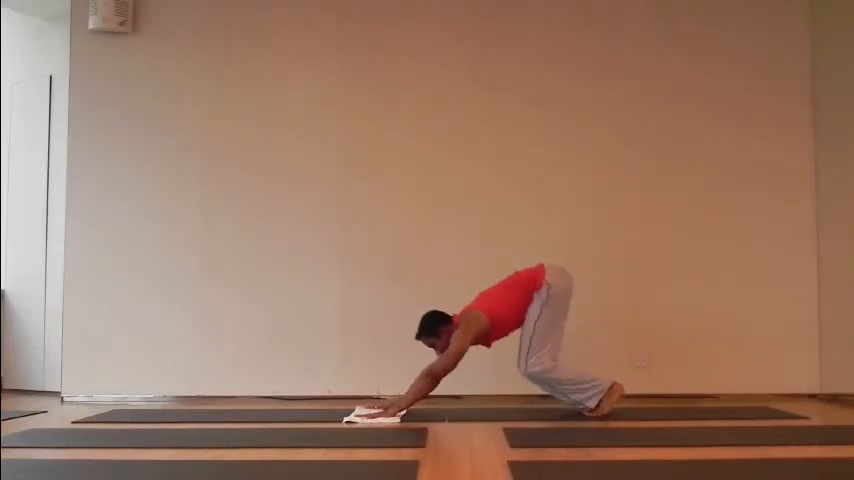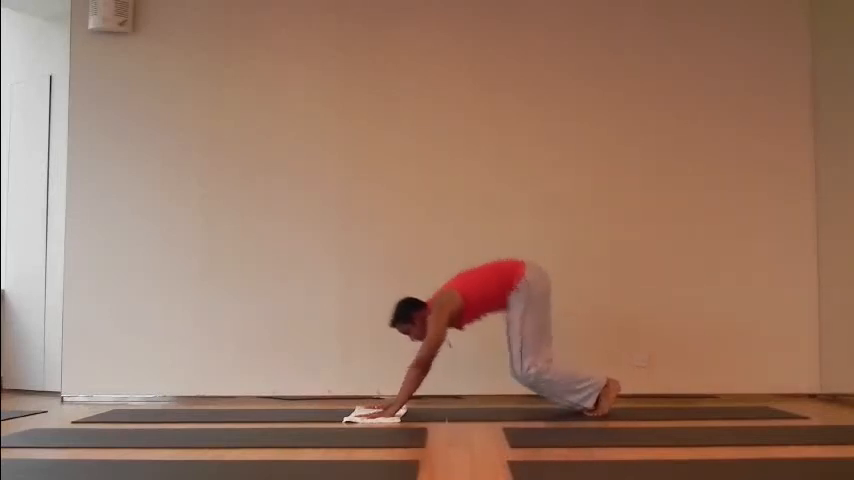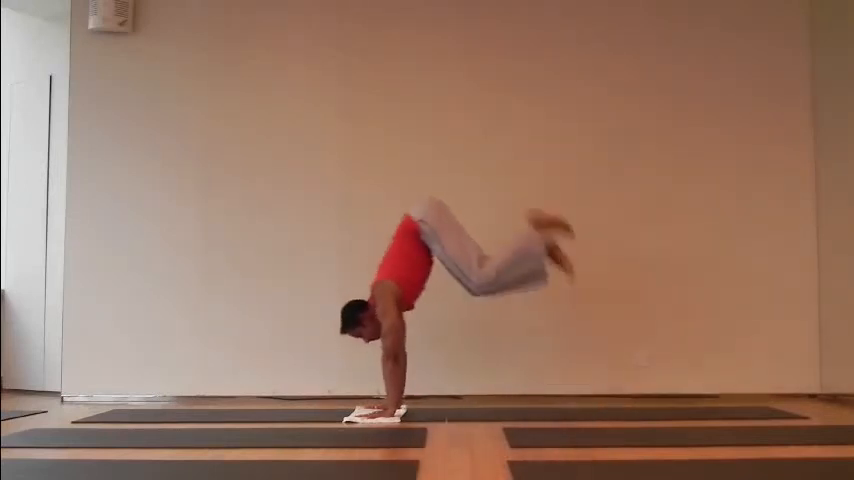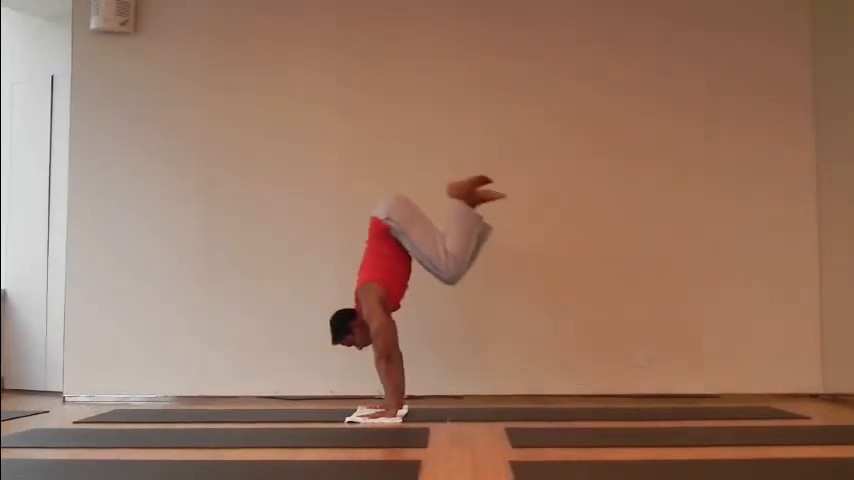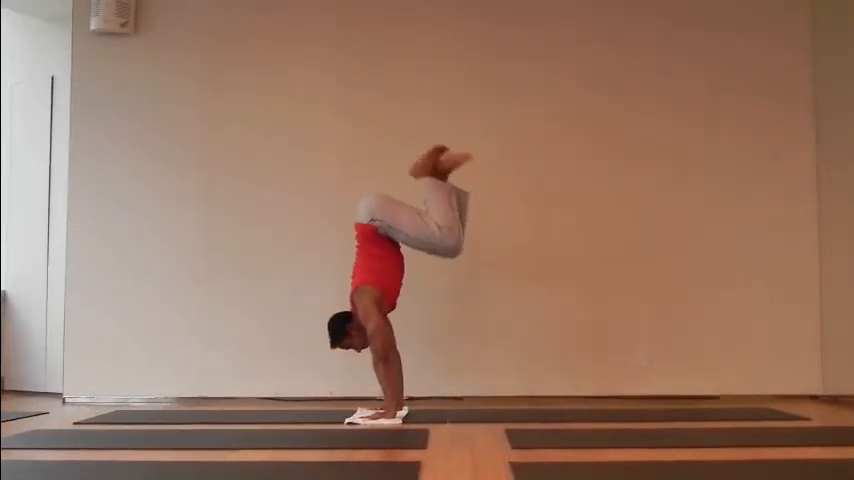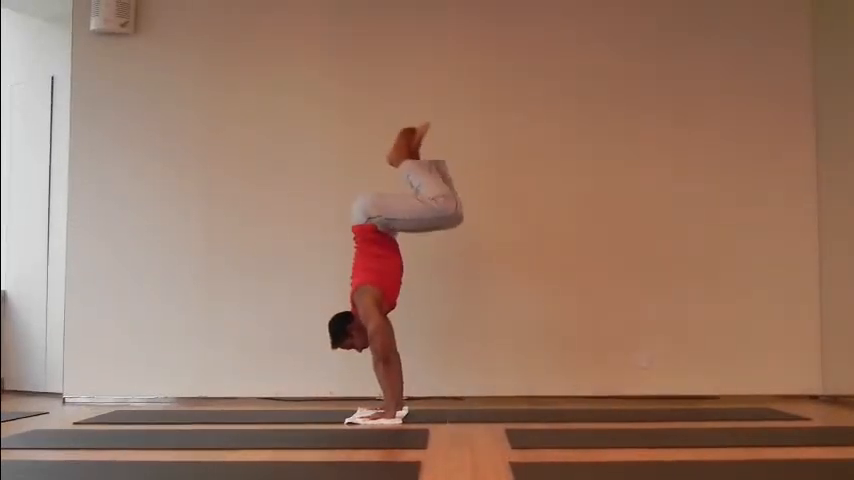
dt=0.4s
person 1, frame 1
left shoulder: (467, 329)
right shoulder: (464, 325)
left elbow: (433, 374)
right elbow: (433, 373)
left wrist: (397, 406)
right wrist: (401, 401)
left hip: (550, 283)
right hip: (544, 284)
left knee: (533, 365)
right knee: (533, 365)
left ankle: (604, 390)
right ankle: (600, 393)
person 1, frame 2
left shoulder: (437, 313)
right shoulder: (436, 312)
left elbow: (421, 363)
right elbow: (421, 365)
left wrist: (395, 405)
right wrist: (399, 400)
left hip: (524, 281)
right hip: (521, 281)
left knee: (526, 370)
right knee: (529, 366)
left ankle: (600, 388)
right ankle: (596, 392)
person 1, frame 3
left shoulder: (383, 302)
right shoulder: (388, 304)
left elbow: (392, 356)
right elbow: (397, 355)
left wrist: (392, 405)
right wrist: (394, 402)
right hip: (424, 226)
left knee: (481, 280)
right knee: (484, 279)
left ankle: (540, 232)
right ankle: (542, 244)
person 1, frame 4
left shoulder: (370, 303)
left elbow: (385, 357)
right elbow: (390, 356)
left wrist: (392, 406)
right wrist: (395, 402)
right hip: (392, 221)
left ankle: (461, 199)
right ankle: (463, 200)
person 1, frame 5
left shoulder: (366, 307)
left elbow: (384, 358)
left wrist: (392, 408)
right wrist: (394, 403)
right hip: (377, 224)
left ankle: (430, 175)
right ankle: (434, 176)
person 1, frame 6
left shoulder: (366, 307)
left elbow: (383, 359)
left wrist: (391, 409)
right wrist: (394, 405)
right hip: (373, 223)
left ankle: (405, 159)
